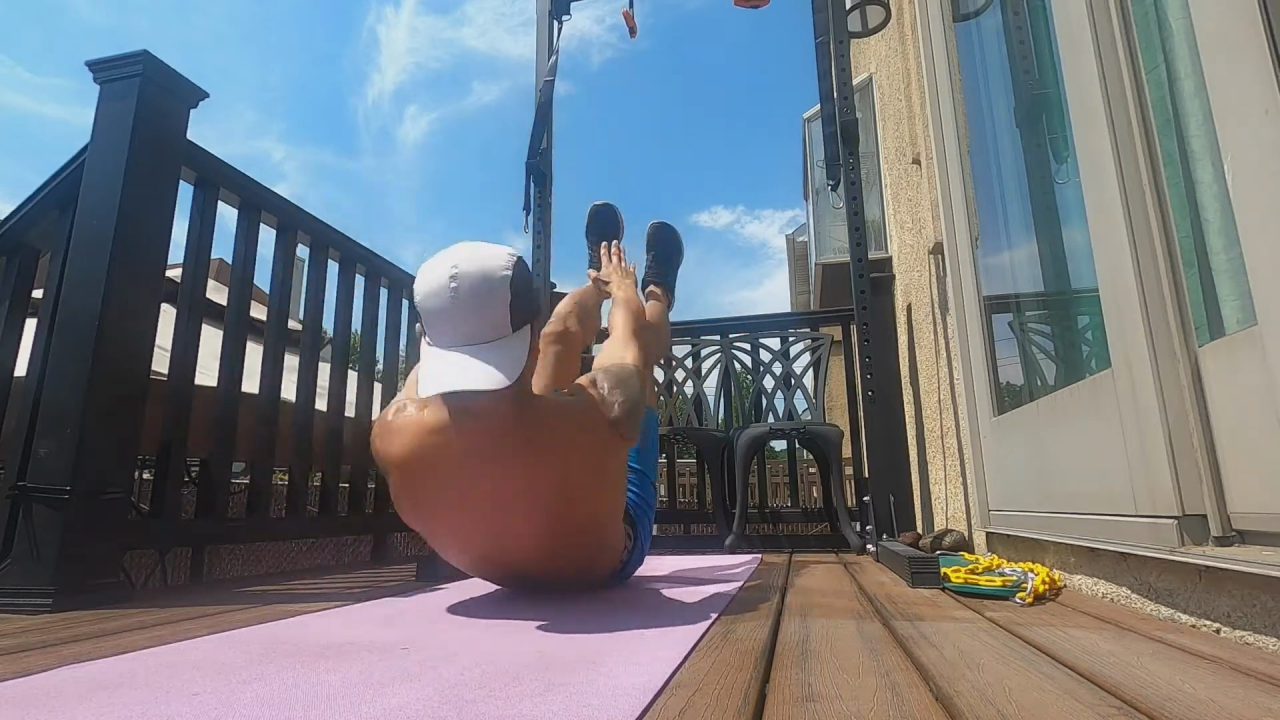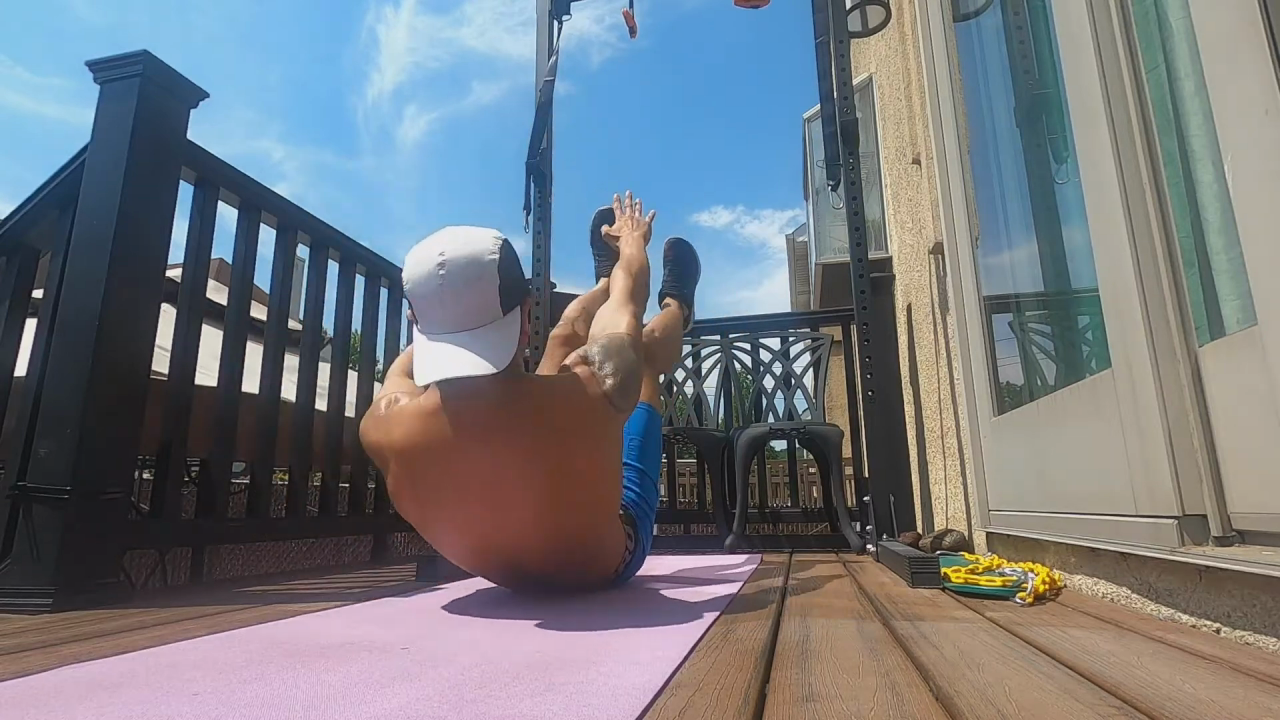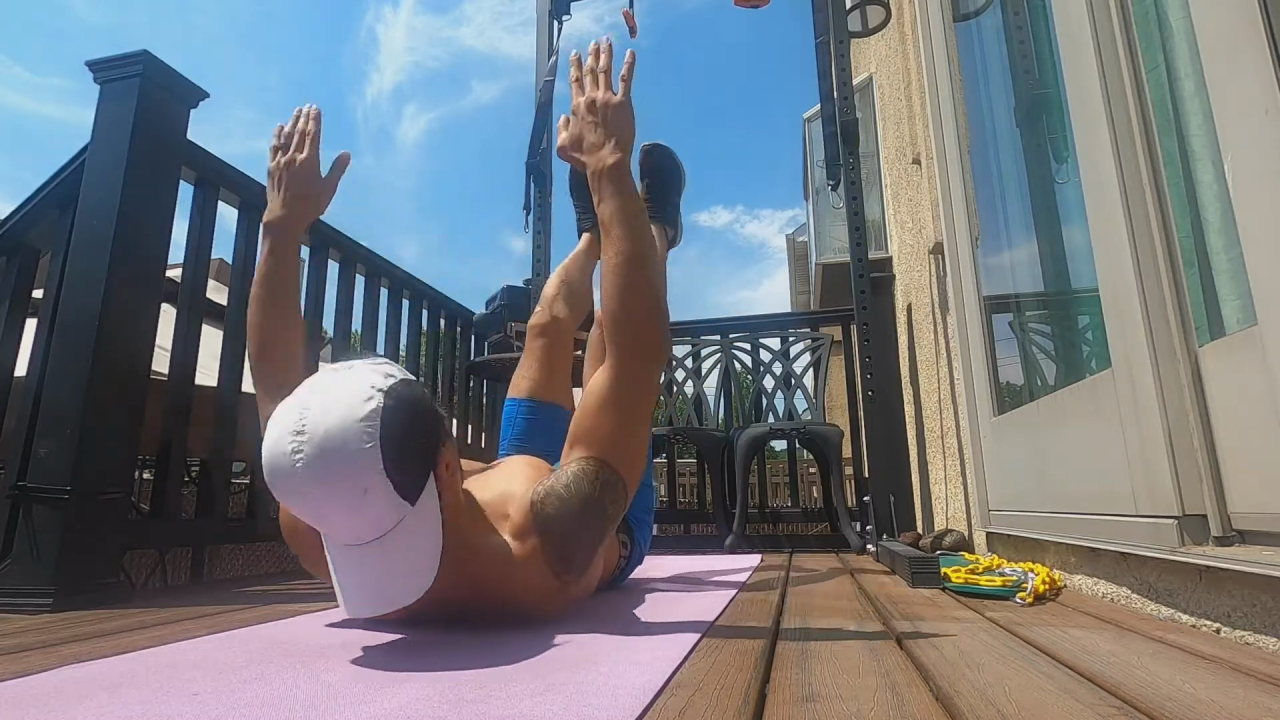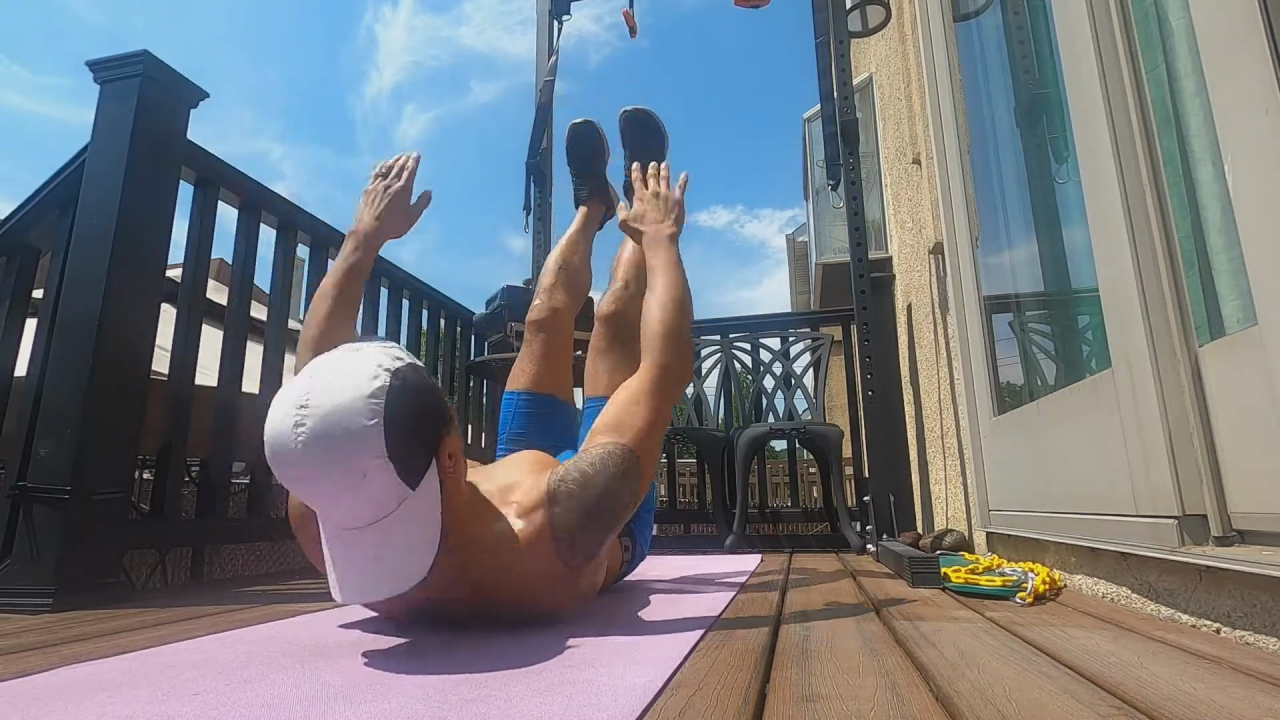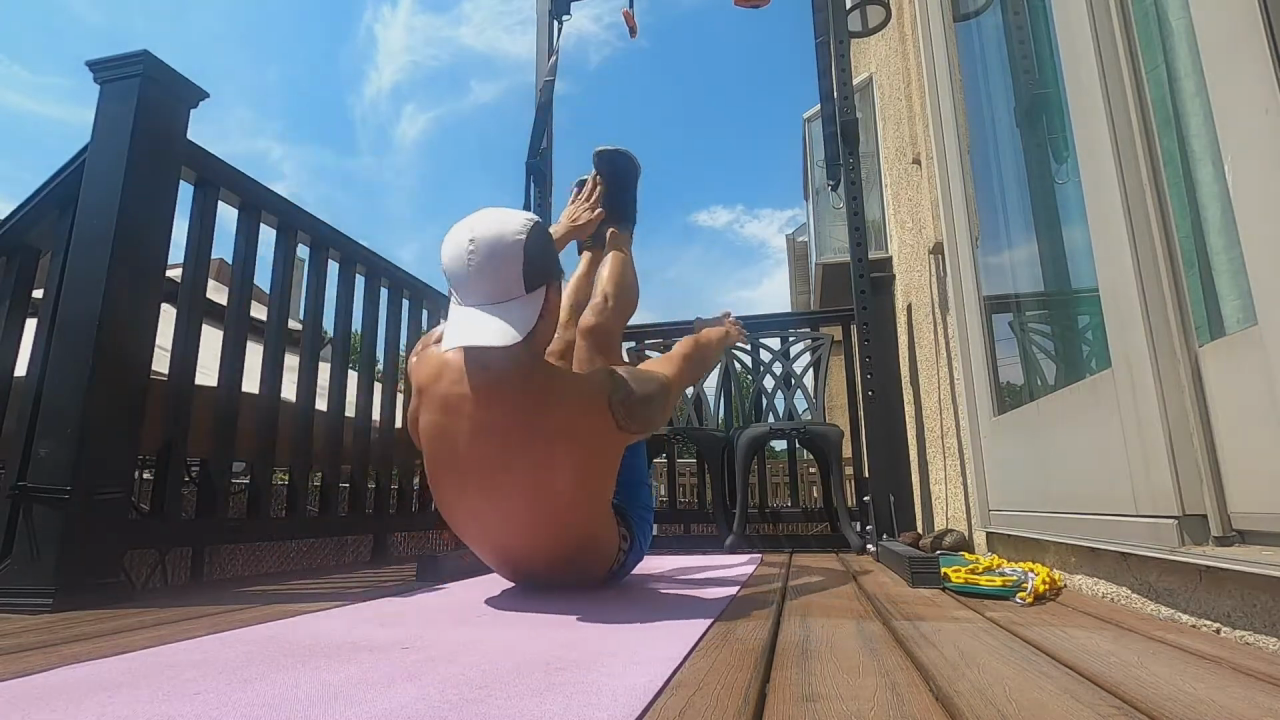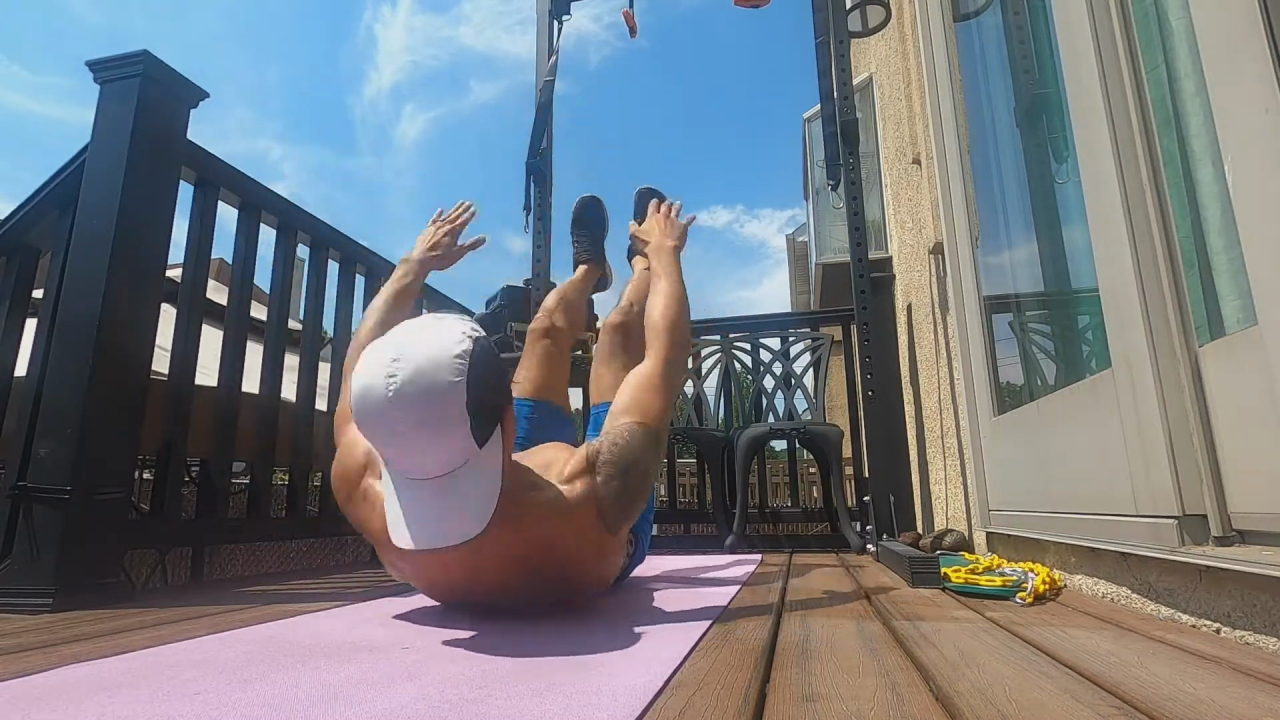
dt=0.4s
person 1, frame 1
left shoulder: (395, 435)
right shoulder: (600, 405)
right elbow: (627, 333)
left wrist: (451, 332)
right wrist: (625, 289)
right hip: (603, 565)
left knee: (562, 335)
right knee: (636, 341)
left ankle: (598, 282)
right ankle: (656, 296)
person 1, frame 2
left shoulder: (388, 428)
right shoulder: (589, 385)
left elbow: (398, 375)
right elbow: (628, 302)
left wrist: (434, 325)
right wrist: (634, 244)
left hip: (508, 569)
right hip: (605, 565)
left knee: (564, 339)
right knee: (643, 347)
left ankle: (606, 276)
right ankle: (676, 307)
person 1, frame 3
left shoulder: (314, 531)
right shoulder: (548, 546)
left elbow: (271, 365)
right elbow: (643, 353)
left wrist: (282, 222)
right wrist: (609, 165)
right hip: (608, 539)
left knee: (548, 322)
right knee: (612, 331)
left ankle: (594, 239)
right ankle: (656, 232)
person 1, frame 4
left shoulder: (321, 529)
right shoulder: (555, 535)
left elbow: (316, 359)
right elbow: (669, 365)
left wrist: (364, 239)
right wrist: (662, 236)
right hip: (610, 547)
left knee: (546, 317)
right knee: (616, 315)
left ankle: (593, 207)
right ankle: (640, 222)
person 1, frame 5
left shoulder: (430, 363)
right shoulder: (604, 400)
left elbow: (489, 292)
right elbow: (684, 361)
left wrist: (559, 234)
right wrist: (717, 336)
left hip: (516, 566)
right hip: (603, 561)
left knee: (571, 338)
right knee: (594, 328)
left ankle: (595, 253)
right ankle: (614, 237)
person 1, frame 6
left shoulder: (366, 493)
right shoulder: (591, 502)
left elbow: (358, 369)
right elbow: (666, 361)
left wrist: (413, 267)
right wrist: (668, 251)
right hip: (598, 562)
left knee: (548, 328)
right knee: (620, 329)
left ankle: (589, 269)
right ankle: (646, 261)
